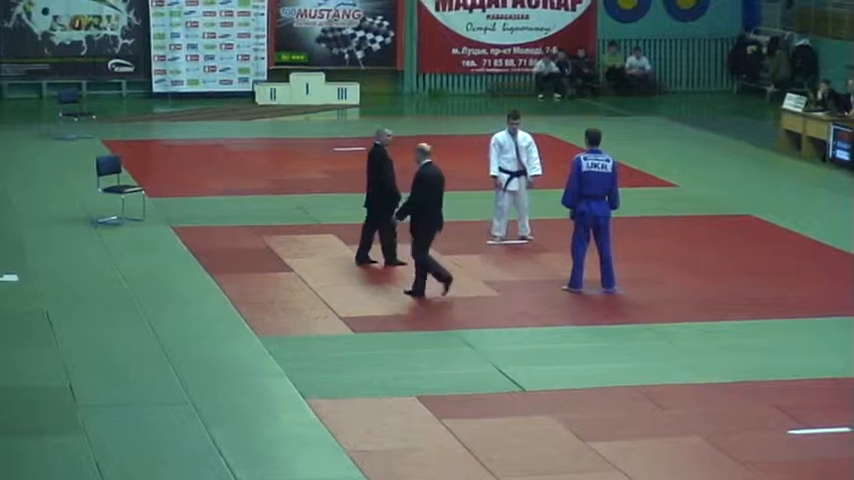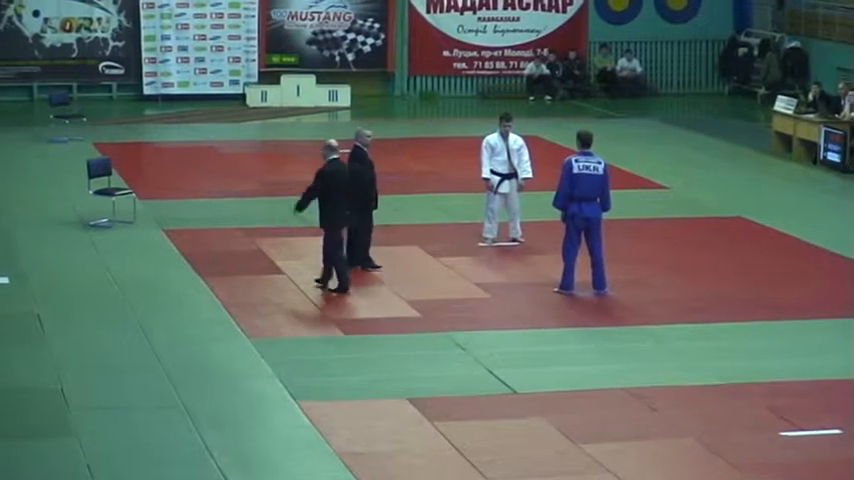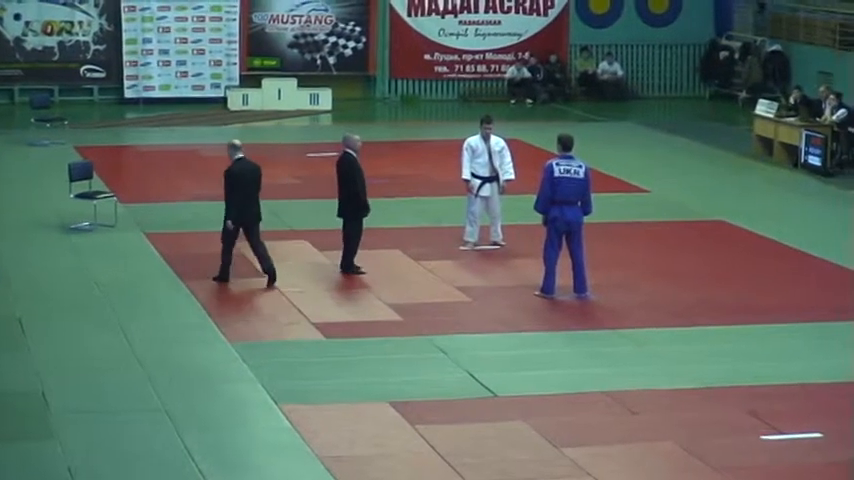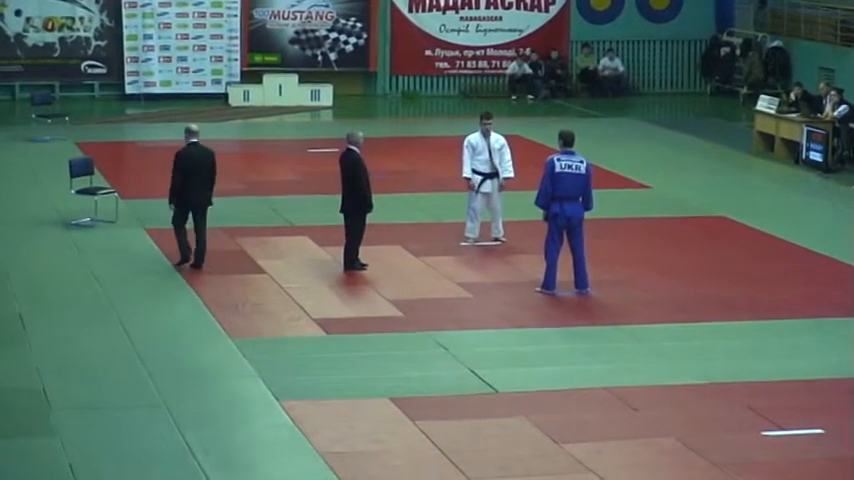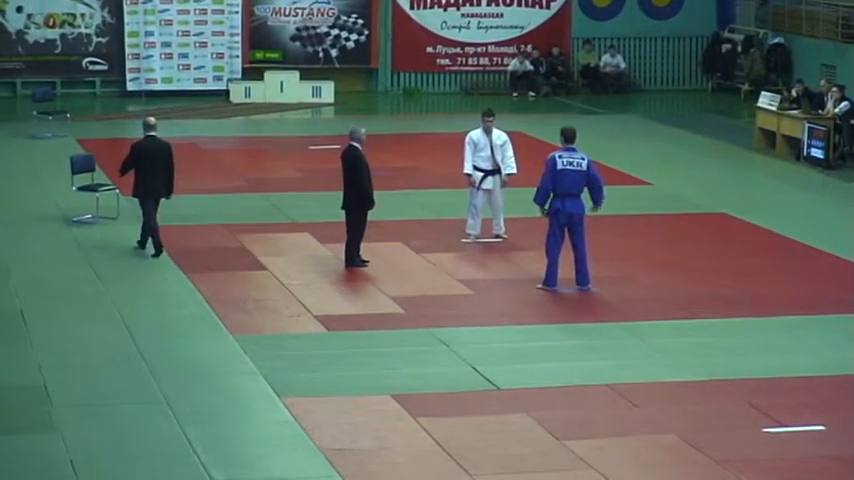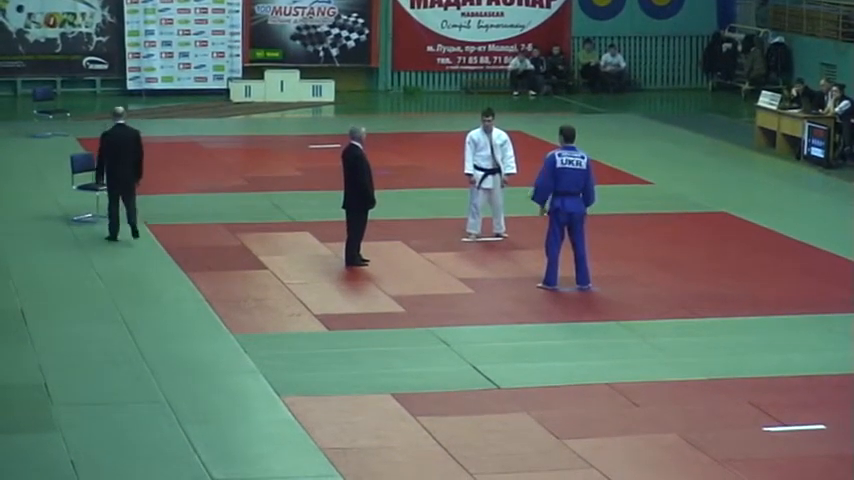
dt=0.7s
person 1, frame 1
left shoulder: (579, 160)
right shoulder: (610, 161)
left elbow: (573, 186)
right elbow: (614, 188)
left wrist: (570, 206)
right wrist: (612, 206)
left hip: (584, 207)
right hip: (602, 208)
left knee: (579, 247)
right knee: (605, 247)
left ankle: (576, 284)
right ankle: (609, 284)
person 1, frame 2
left shoulder: (571, 162)
right shoulder: (601, 163)
left elbow: (564, 188)
right elbow: (605, 191)
left wrist: (562, 208)
right wrist: (603, 209)
left hip: (575, 210)
right hip: (594, 210)
left knee: (570, 249)
right knee: (596, 250)
left ankle: (567, 286)
right ankle: (600, 286)
person 1, frame 3
left shoulder: (551, 166)
right shoulder: (582, 167)
left elbow: (545, 192)
right elbow: (586, 194)
left wrist: (543, 212)
right wrist: (584, 213)
left hip: (556, 213)
right hip: (575, 214)
left knee: (551, 252)
right knee: (577, 253)
left ankle: (548, 290)
right ankle: (581, 290)
person 1, frame 4
left shoulder: (553, 161)
right shoulder: (584, 163)
left elbow: (546, 187)
right elbow: (587, 190)
left wrist: (545, 208)
right wrist: (584, 209)
left hip: (557, 209)
right hip: (576, 210)
left knee: (553, 248)
right knee: (578, 249)
left ankle: (549, 286)
right ankle: (582, 286)
person 1, frame 5
left shoulder: (554, 158)
right shoulder: (585, 159)
left elbow: (546, 185)
right elbow: (596, 183)
left wrist: (542, 205)
right wrist: (597, 202)
left hip: (559, 205)
right hip: (577, 206)
left knee: (554, 245)
right knee: (579, 245)
left ankle: (550, 283)
right ankle: (584, 283)
person 1, frame 6
left shoulder: (554, 156)
right shoulder: (585, 158)
left elbow: (544, 183)
right elbow: (589, 186)
left wrist: (542, 203)
right wrist: (585, 205)
left hip: (559, 204)
right hip: (577, 205)
left knee: (554, 244)
right knee: (579, 244)
left ankle: (550, 281)
right ankle: (584, 282)
person 2, frame 1
left shoulder: (422, 173)
right shoulder: (437, 171)
left elbow: (414, 199)
left wrist: (399, 215)
left hip: (423, 221)
right hip: (434, 219)
left knee: (419, 254)
right knee: (420, 253)
left ankle: (444, 277)
right ankle: (418, 288)
person 2, frame 2
left shoulder: (325, 171)
right shoulder: (347, 169)
left elbow: (312, 192)
left wrist: (298, 207)
right wrist: (348, 213)
left hip: (331, 216)
right hip: (342, 215)
left knee: (335, 249)
right knee: (329, 246)
left ankle: (343, 284)
right ankle: (325, 277)
person 2, frame 3
left shoulder: (231, 171)
right shoulder: (256, 167)
left elbow: (230, 196)
left wrist: (229, 218)
left hip: (237, 215)
right hip: (253, 213)
left knee: (227, 244)
right knee: (256, 243)
left ankle: (224, 275)
right ankle: (271, 273)
person 2, frame 4
left shoulder: (181, 154)
right shoulder: (209, 153)
left elbow: (176, 179)
right elbow: (213, 175)
left wrist: (172, 200)
left hip: (185, 197)
right hip: (203, 197)
left knee: (178, 224)
right knee: (200, 229)
left ankle: (186, 254)
right ankle: (199, 261)
person 2, frame 5
left shoulder: (138, 146)
right shoulder: (166, 146)
left elbow: (128, 164)
right elbow: (170, 169)
left wrist: (121, 172)
right wrist: (169, 189)
left hip: (144, 188)
right hip: (159, 188)
left knee: (149, 217)
right knee: (151, 215)
left ankle: (158, 246)
right ankle: (143, 241)
person 2, frame 6
left shoulder: (107, 135)
right shoulder: (135, 133)
left elbow: (102, 158)
right elbow: (140, 156)
left wrist: (99, 177)
right wrist: (138, 174)
left hip: (113, 176)
right hip: (130, 175)
left knee: (113, 204)
right knee: (130, 202)
left ankle: (114, 233)
right ankle: (133, 225)
person 3, frame 1
left shoulder: (374, 151)
right shoulder: (380, 152)
right elbow: (385, 177)
right wrist: (395, 195)
left hip: (375, 197)
right hip: (383, 197)
left knee: (370, 226)
right knee: (388, 228)
left ankle: (362, 256)
right ankle: (390, 258)
person 3, frame 2
left shoulder: (357, 153)
right shoulder: (359, 154)
right elbow: (363, 179)
left wrist: (370, 197)
right wrist: (371, 198)
left hip: (357, 198)
right hip: (362, 199)
left knee: (355, 229)
right knee: (364, 229)
left ankle: (352, 259)
right ankle: (364, 261)
person 3, frame 3
left shoulder: (344, 159)
right shoulder: (350, 161)
right elbow: (356, 186)
right wrist: (364, 205)
left hip: (347, 203)
right hip: (353, 205)
left knee: (350, 234)
right knee: (353, 235)
left ankle: (347, 263)
right ankle: (348, 266)
person 3, frame 4
left shoulder: (346, 155)
right shoulder: (355, 158)
right elbow: (361, 183)
right wrist: (368, 202)
left hip: (350, 201)
right hip: (357, 202)
left knee: (353, 232)
right knee: (355, 232)
left ankle: (352, 259)
right ankle: (350, 262)
person 3, frame 5
left shoulder: (347, 152)
right shoulder: (357, 155)
right elbow: (362, 180)
right wrist: (369, 199)
left hip: (351, 197)
right hip: (358, 199)
left knee: (355, 229)
right knee: (356, 229)
left ankle: (354, 256)
right ankle: (351, 259)
person 3, frame 6
left shoulder: (348, 151)
right shoulder: (358, 154)
right elbow: (363, 179)
right wrist: (370, 198)
left hip: (352, 196)
right hip: (359, 198)
left knee: (355, 228)
right knee: (356, 229)
left ankle: (354, 255)
right ankle: (352, 258)
person 4, frame 1
left shoulder: (526, 137)
right shoulder: (498, 138)
left elbow: (533, 157)
right elbow: (494, 158)
left wrist: (532, 175)
right wrist: (495, 177)
left hip: (521, 177)
right hip: (505, 176)
left knee: (523, 206)
right knee: (501, 207)
left ankle: (524, 233)
right ankle: (498, 234)
person 4, frame 2
left shoulder: (518, 140)
right shoulder: (490, 140)
left elbow: (524, 160)
right elbow: (486, 160)
left wrist: (522, 178)
right wrist: (487, 179)
left hip: (512, 179)
right hip: (496, 179)
left knee: (514, 209)
right knee: (492, 208)
left ankle: (515, 235)
right ankle: (489, 236)
person 4, frame 3
left shoulder: (499, 142)
right shoulder: (471, 142)
left elbow: (506, 161)
right elbow: (466, 162)
left wrist: (505, 180)
right wrist: (468, 181)
left hip: (493, 182)
right hip: (477, 182)
left knee: (495, 212)
right knee: (473, 212)
left ankle: (496, 238)
right ankle: (470, 239)
person 4, frame 4
left shoulder: (499, 140)
right shoulder: (471, 140)
left elbow: (506, 159)
right elbow: (467, 160)
left wrist: (504, 178)
right wrist: (468, 179)
left hip: (494, 179)
right hip: (478, 179)
left knee: (496, 208)
right knee: (474, 208)
left ankle: (498, 235)
right ankle: (471, 235)
person 4, frame 5
left shoulder: (502, 136)
right shoulder: (473, 136)
left elbow: (508, 156)
right elbow: (468, 156)
left wrist: (507, 174)
right wrist: (469, 175)
left hip: (496, 175)
right hip: (479, 175)
left knee: (497, 205)
right knee: (475, 204)
left ankle: (499, 231)
right ankle: (472, 232)
person 4, frame 6
left shoulder: (502, 136)
right shoulder: (473, 136)
left elbow: (508, 155)
right elbow: (469, 156)
left wrist: (506, 174)
right wrist: (470, 175)
left hip: (496, 175)
right hip: (479, 174)
left knee: (498, 204)
right knee: (476, 204)
left ankle: (499, 230)
right ankle: (473, 231)
